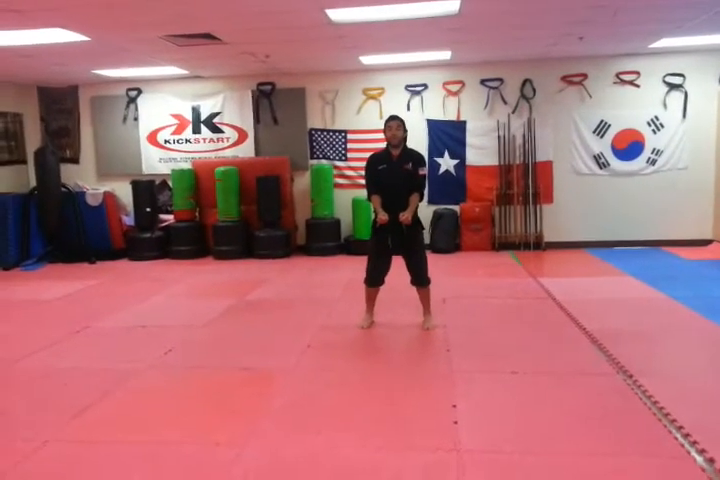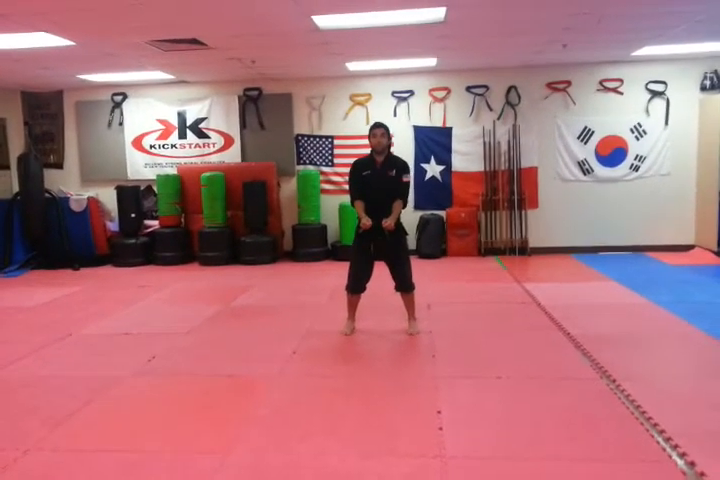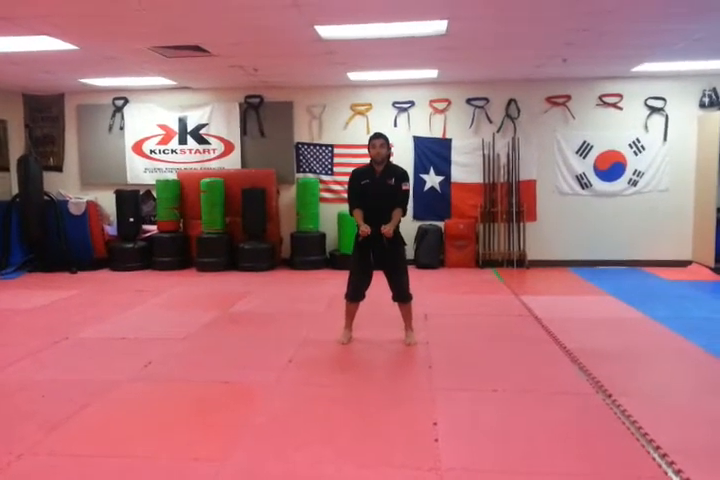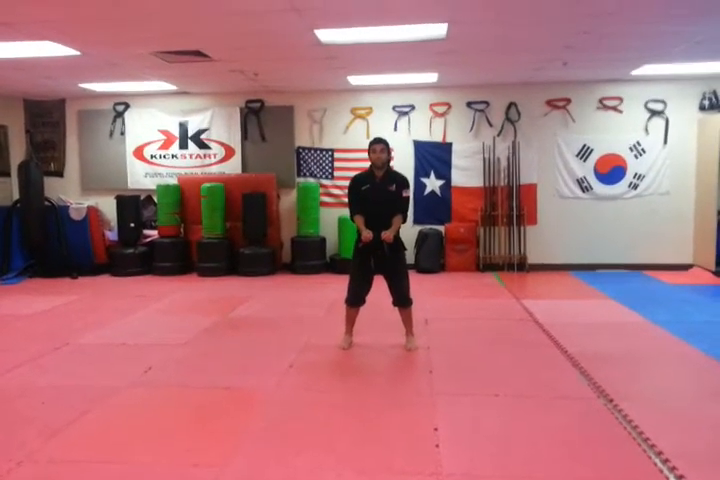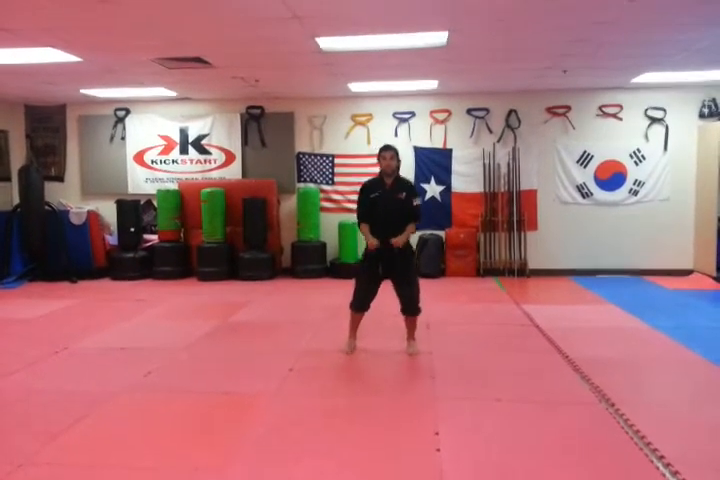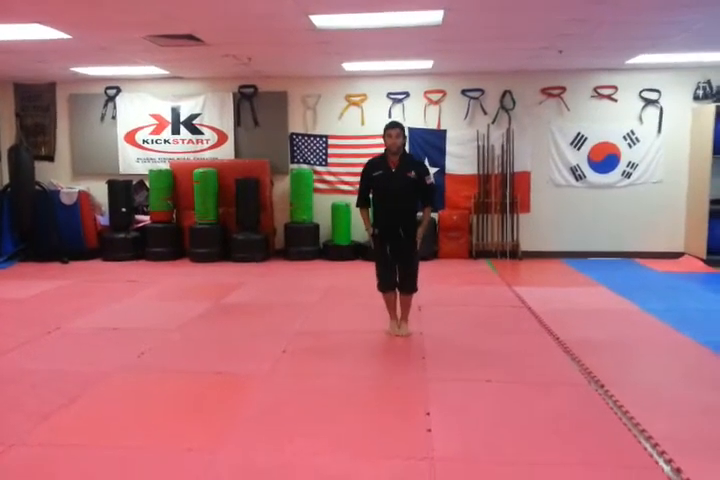
dt=0.5s
person 1, frame 1
left shoulder: (416, 158)
right shoulder: (375, 160)
left elbow: (418, 190)
right elbow: (373, 191)
left wrist: (409, 211)
right wrist: (379, 211)
left hip: (409, 221)
right hip: (383, 221)
left knee: (419, 270)
right knee: (374, 271)
left ankle: (427, 315)
right ankle: (369, 314)
person 1, frame 2
left shoulder: (400, 165)
right shoulder: (359, 166)
left elbow: (401, 197)
right elbow: (356, 197)
left wrist: (392, 218)
right wrist: (362, 217)
left hip: (392, 227)
right hip: (366, 227)
left knee: (404, 277)
right knee: (356, 277)
left ankle: (412, 319)
right ankle: (350, 320)
person 1, frame 3
left shoulder: (400, 174)
right shoulder: (358, 175)
left elbow: (401, 205)
right elbow: (354, 205)
left wrist: (392, 224)
right wrist: (361, 224)
left hip: (391, 237)
right hip: (365, 236)
left knee: (401, 286)
right knee: (355, 286)
left ankle: (409, 330)
right ankle: (347, 329)
person 1, frame 4
left shoulder: (400, 181)
right shoulder: (358, 181)
left elbow: (401, 212)
right elbow: (355, 211)
left wrist: (392, 230)
right wrist: (363, 230)
left hip: (391, 242)
right hip: (365, 242)
left knee: (401, 292)
right knee: (355, 291)
left ankle: (409, 335)
right ankle: (348, 334)
person 1, frame 5
left shoulder: (409, 189)
right shoulder: (368, 187)
left elbow: (414, 219)
right elbow: (362, 218)
left wrist: (404, 237)
right wrist: (369, 237)
left hip: (401, 252)
right hip: (374, 251)
left knee: (410, 299)
right knee: (361, 297)
left ankle: (410, 339)
right ankle: (352, 338)
person 1, frame 6
left shoulder: (417, 166)
right shoulder: (372, 166)
left elbow: (428, 200)
right elbow: (363, 200)
left wrist: (422, 228)
right wrist: (369, 228)
left hip: (408, 231)
right hip: (382, 232)
left knee: (408, 278)
right knee: (386, 279)
left ankle: (404, 320)
right ankle: (393, 319)
